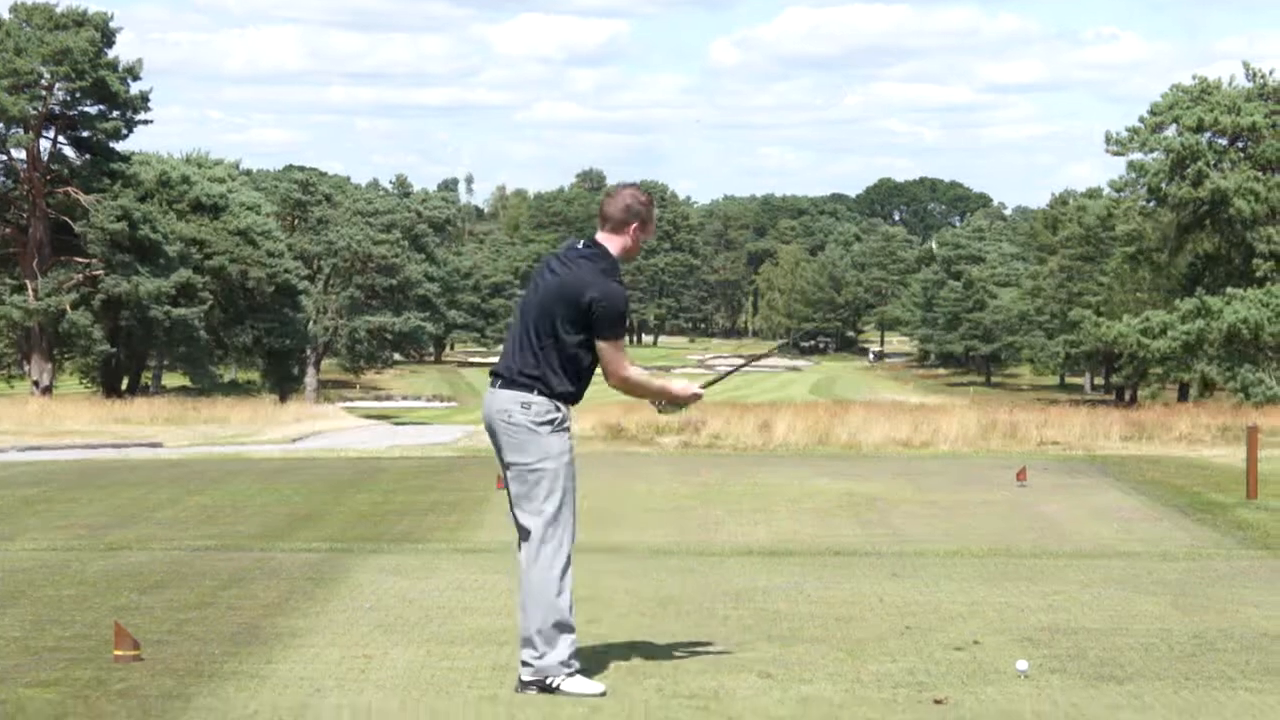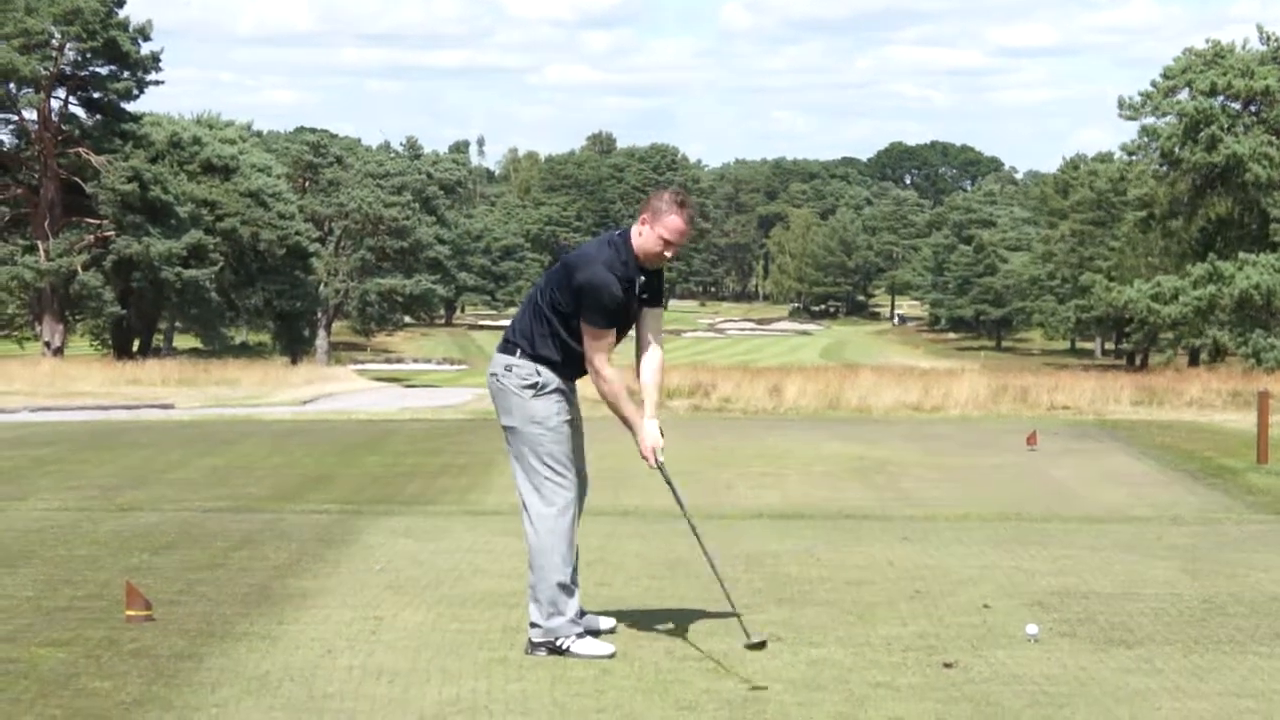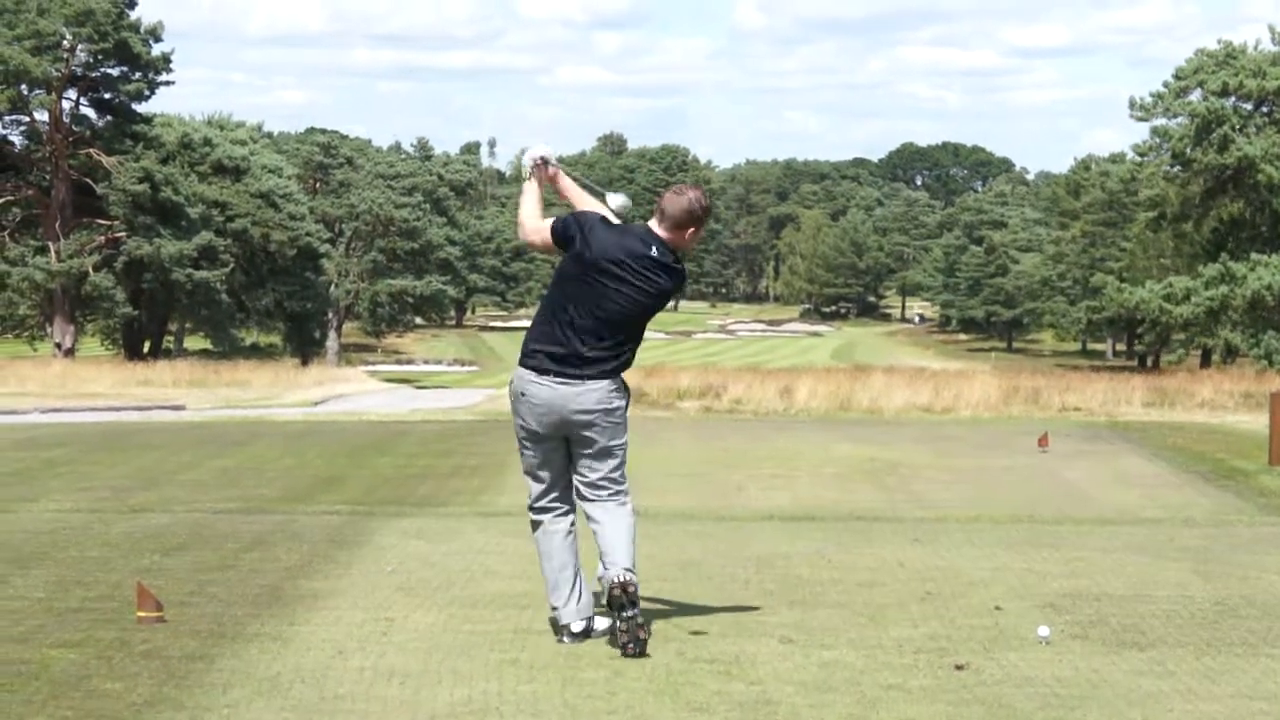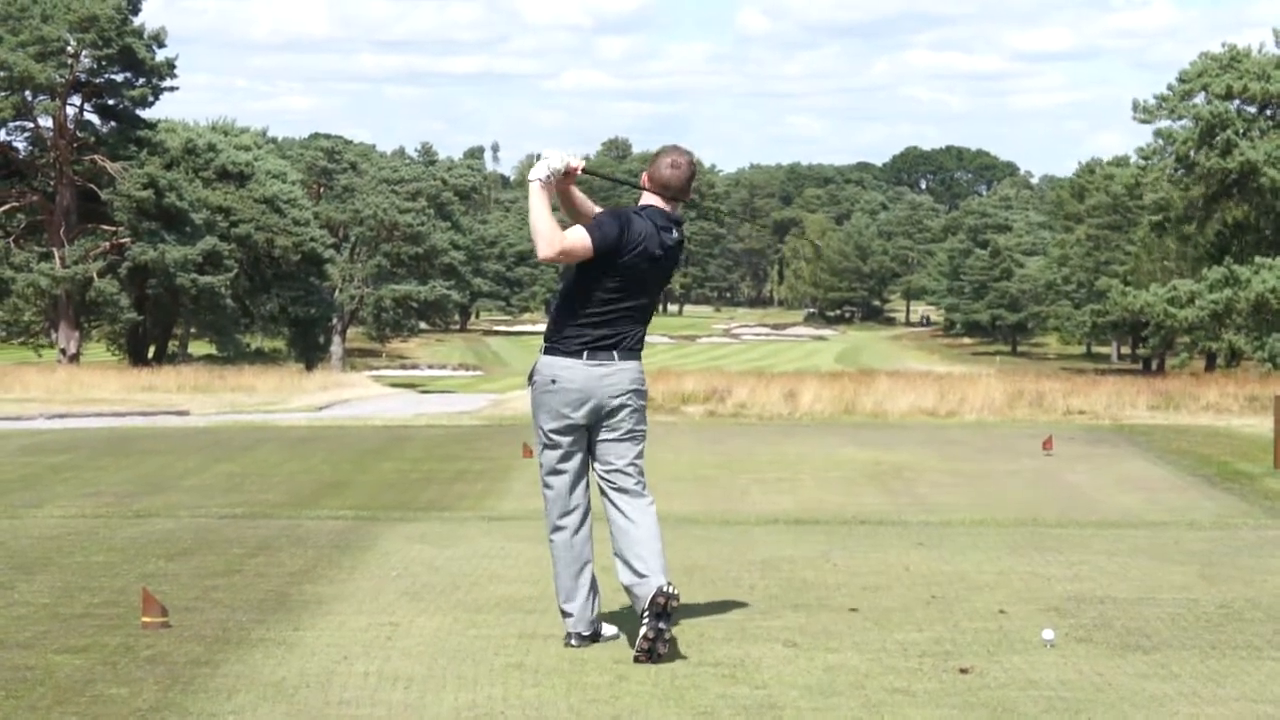
dt=1s
person 1, frame 1
left shoulder: (566, 259)
right shoulder: (605, 288)
right elbow: (618, 376)
left wrist: (655, 389)
right wrist: (671, 390)
left hip: (505, 400)
right hip: (534, 410)
left knee: (537, 534)
right knee: (550, 536)
left ankle: (540, 648)
right ankle: (545, 666)
person 1, frame 2
left shoulder: (648, 272)
right shoulder: (601, 273)
left elbow: (651, 348)
right elbow: (599, 365)
left wrist: (650, 417)
right wrist: (638, 428)
left hip: (551, 378)
right hip: (527, 376)
left knee: (569, 494)
right knee: (553, 500)
left ankle: (563, 608)
right ankle: (552, 629)
person 1, frame 3
left shoulder: (592, 233)
right shoulder: (671, 278)
left elbow: (529, 232)
left wrist: (537, 179)
right wrist: (558, 178)
left hip: (534, 385)
right hip: (596, 395)
left knee: (549, 503)
right knee: (607, 497)
left ankle: (573, 616)
right ankle: (619, 581)
person 1, frame 4
left shoulder: (624, 224)
right shoulder: (670, 240)
left elbow: (550, 249)
right elbow: (598, 225)
left wrist: (540, 182)
right wrist: (567, 187)
left hip: (564, 373)
right hip: (622, 375)
left knee: (565, 502)
right knee: (628, 491)
left ankle: (580, 621)
right ankle: (653, 591)
